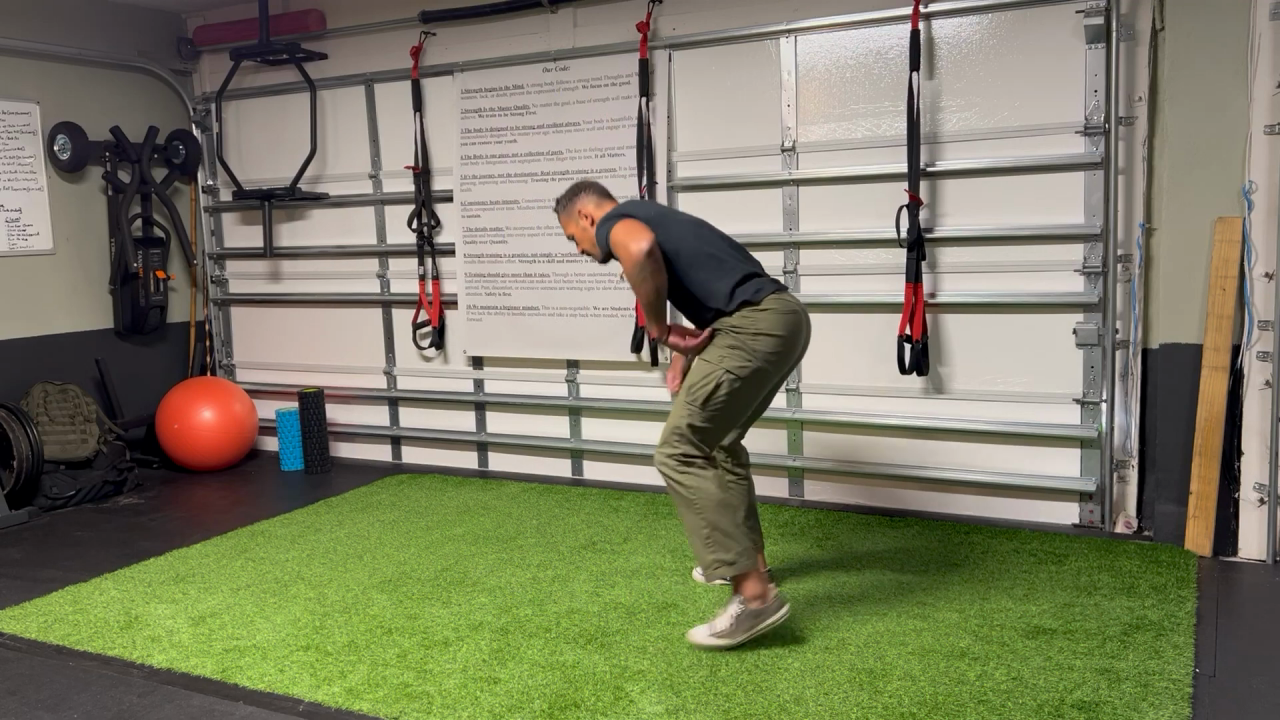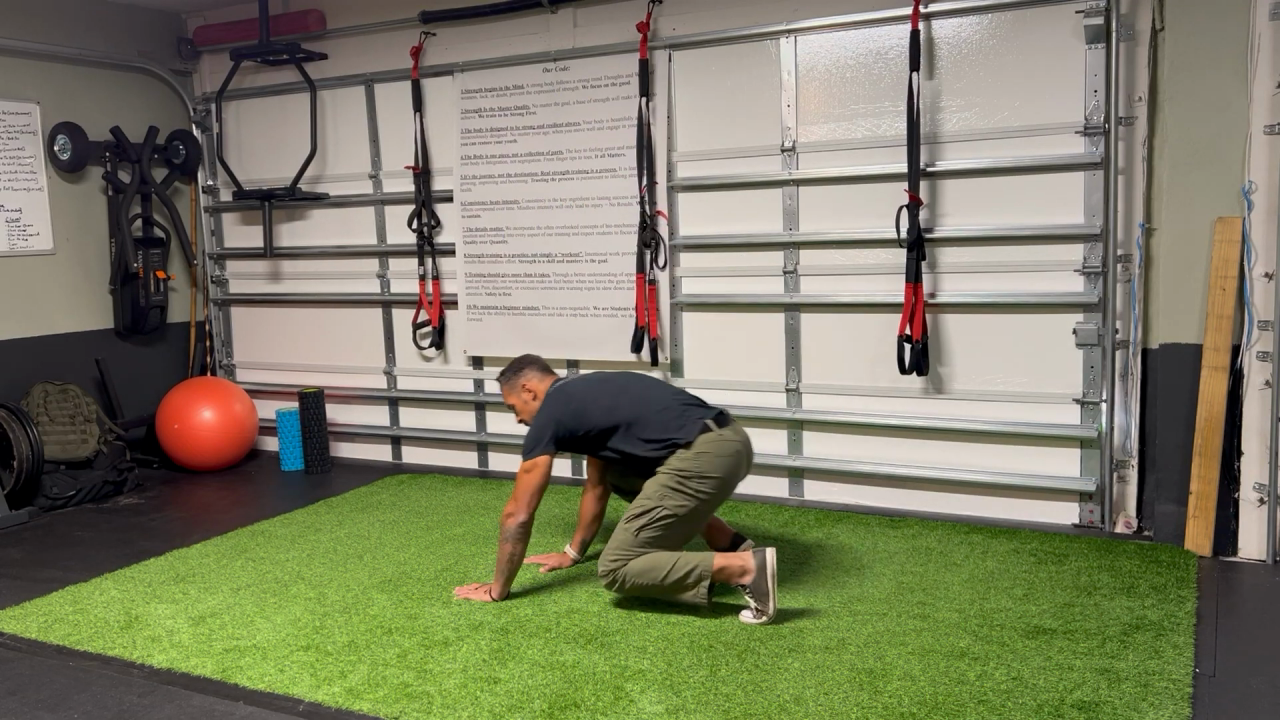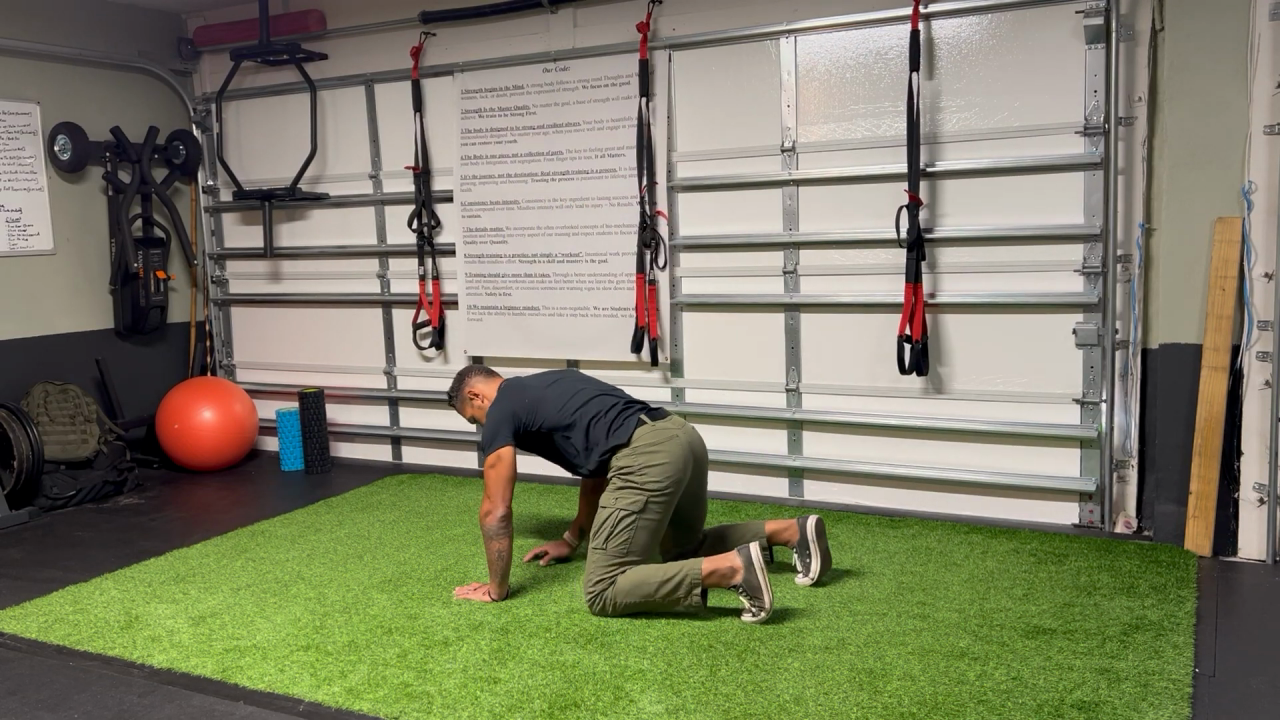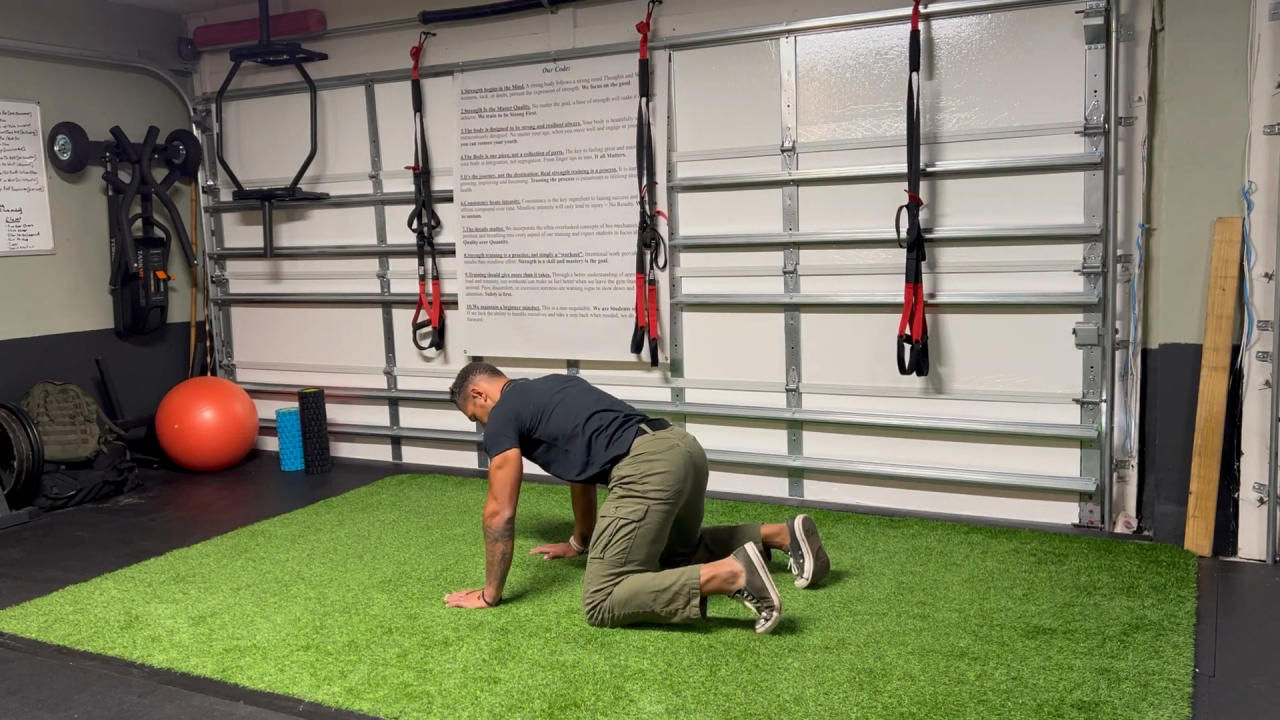
dt=1s
person 1, frame 1
left shoulder: (615, 219)
right shoulder: (649, 215)
left elbow: (640, 248)
left wrist: (658, 328)
right wrist: (686, 358)
left hip: (754, 328)
right hip: (785, 319)
left knee: (680, 451)
right knee: (718, 439)
left ankle: (754, 596)
right ankle: (749, 562)
person 1, frame 2
left shoulder: (550, 415)
right shoulder: (588, 393)
left elbow: (519, 513)
right elbow: (597, 485)
left wrist: (498, 588)
right wrist: (572, 551)
left hip: (706, 456)
right hip: (726, 443)
left knee: (616, 569)
right knee: (617, 473)
left ankle: (743, 568)
right ankle: (727, 542)
person 1, frame 3
left shoulder: (501, 413)
right shoulder: (542, 388)
left elbow: (496, 510)
right elbow: (594, 471)
left wrist: (497, 587)
right wrist: (570, 540)
left hip: (647, 457)
right hip: (681, 437)
left knee: (603, 593)
right knee: (684, 549)
left ankle: (730, 567)
right ankle: (792, 531)
person 1, frame 4
left shoulder: (503, 416)
right shoulder: (550, 388)
left elbow: (500, 513)
right elbow: (583, 467)
left wrist: (490, 594)
right wrist: (578, 542)
left hip: (648, 470)
right hip: (682, 447)
left knee: (602, 604)
right knee: (680, 551)
left ankle: (729, 573)
right ankle: (783, 534)
